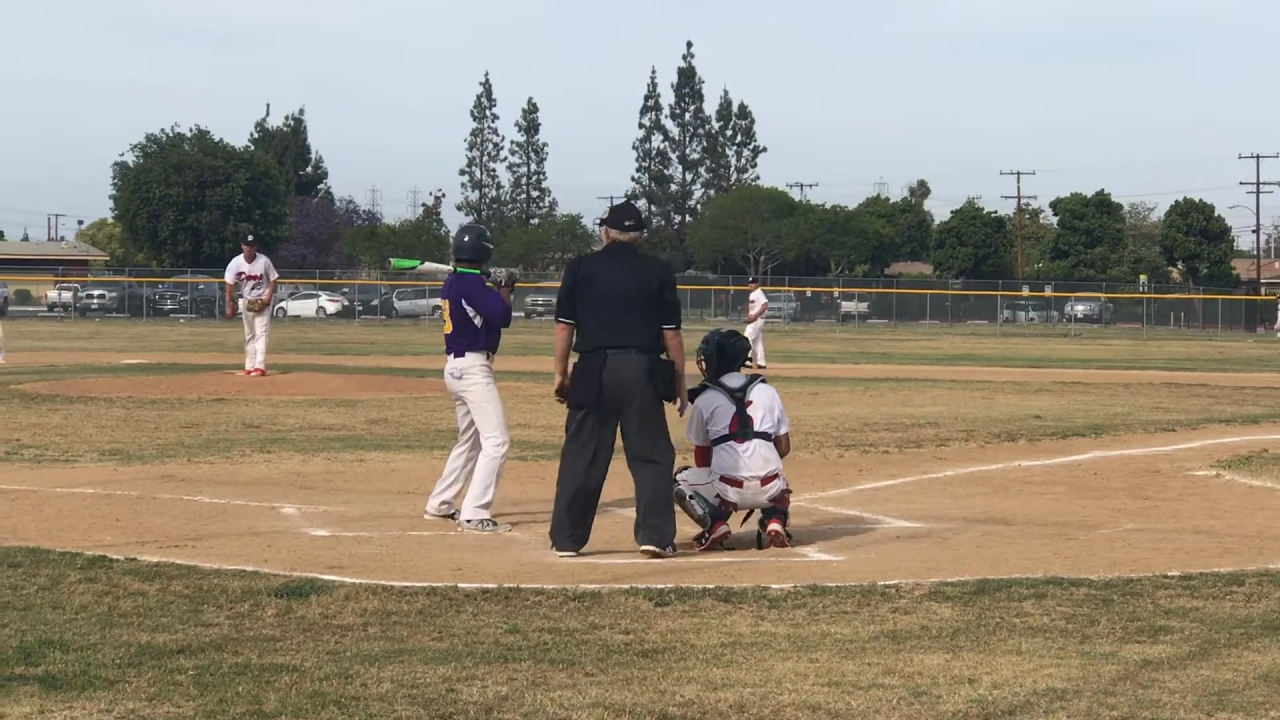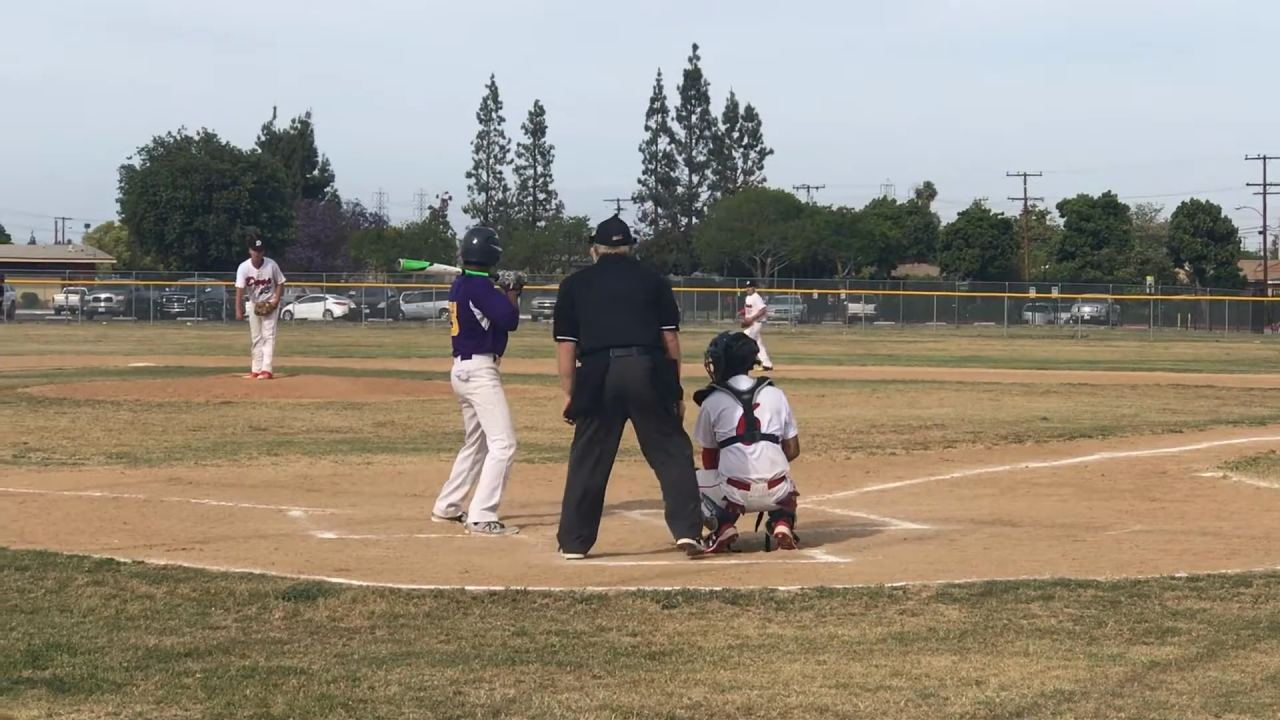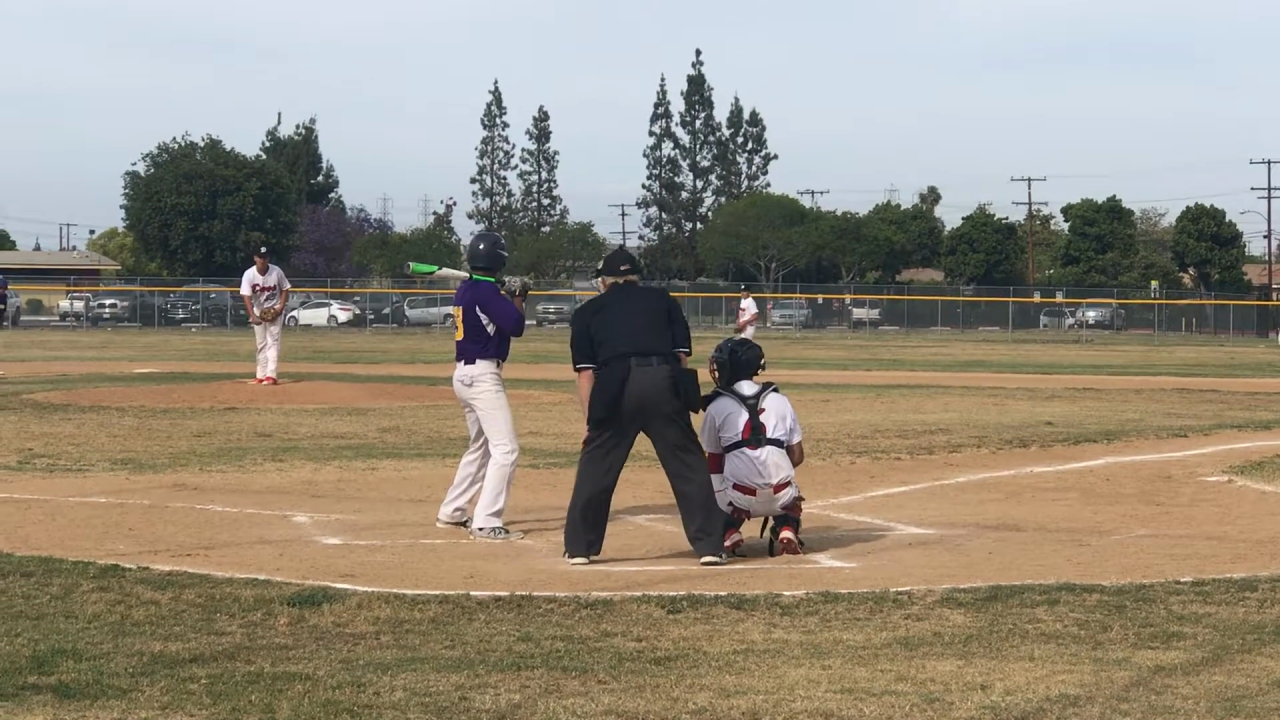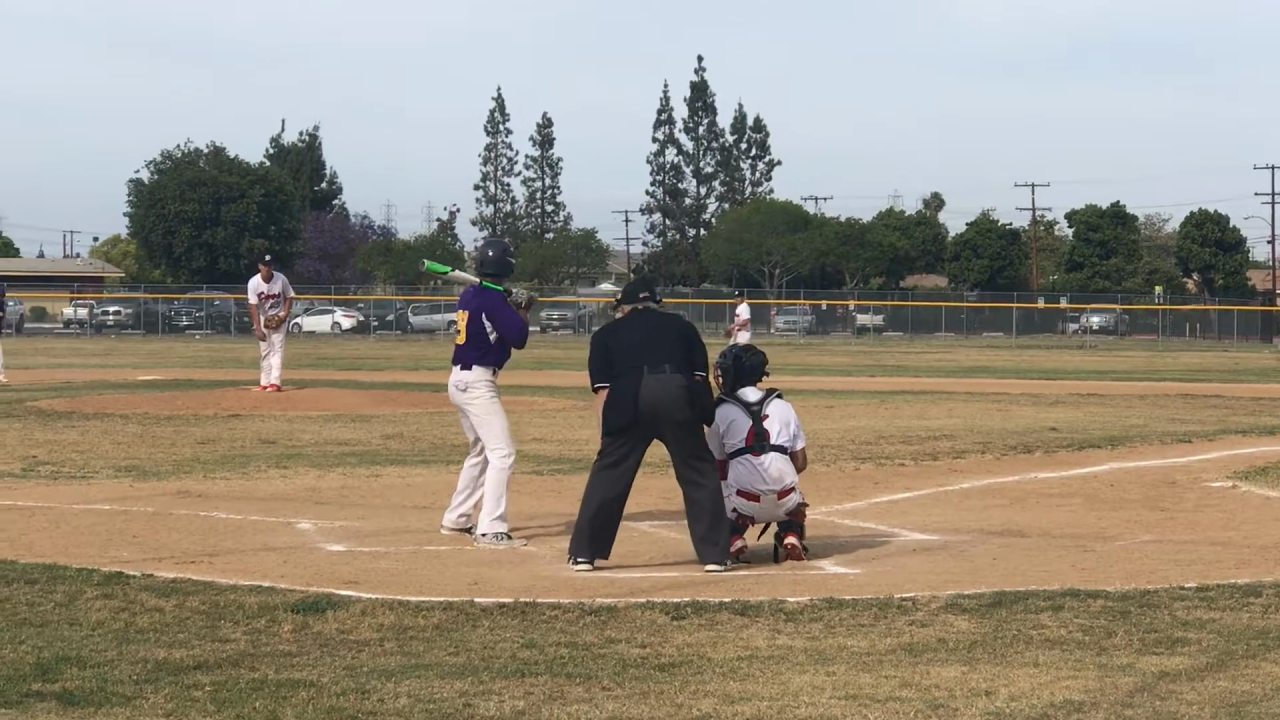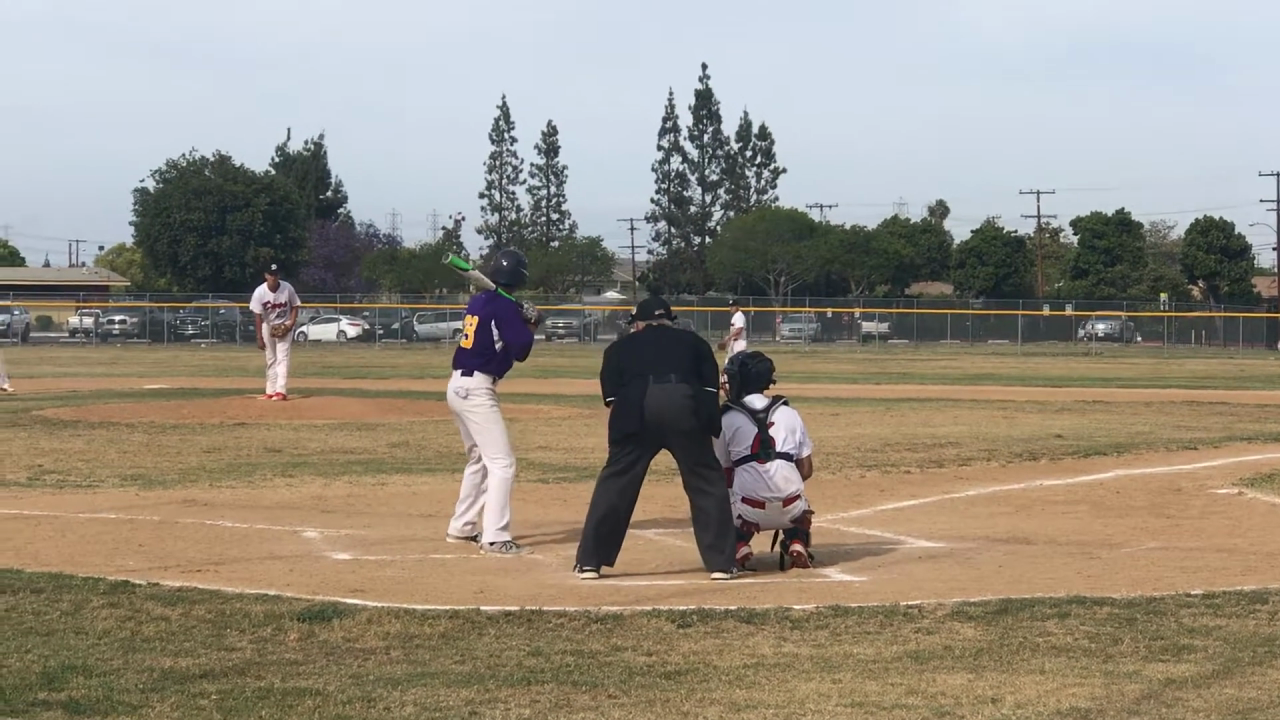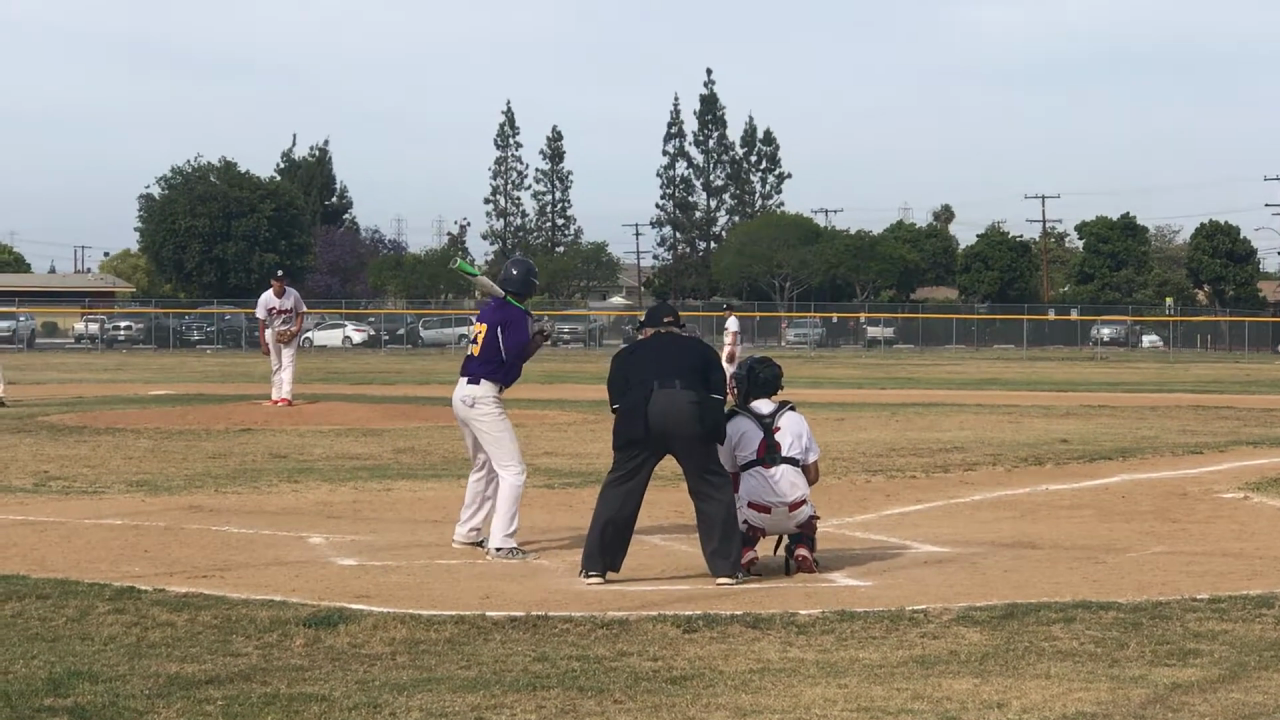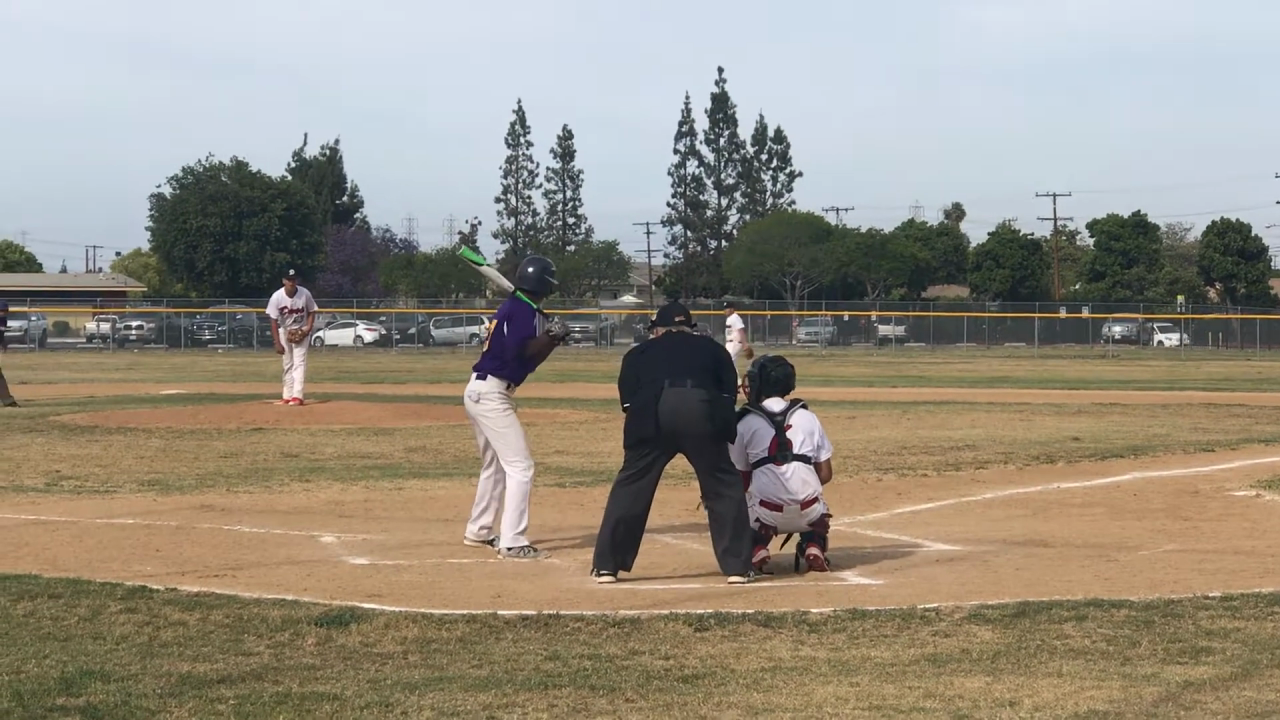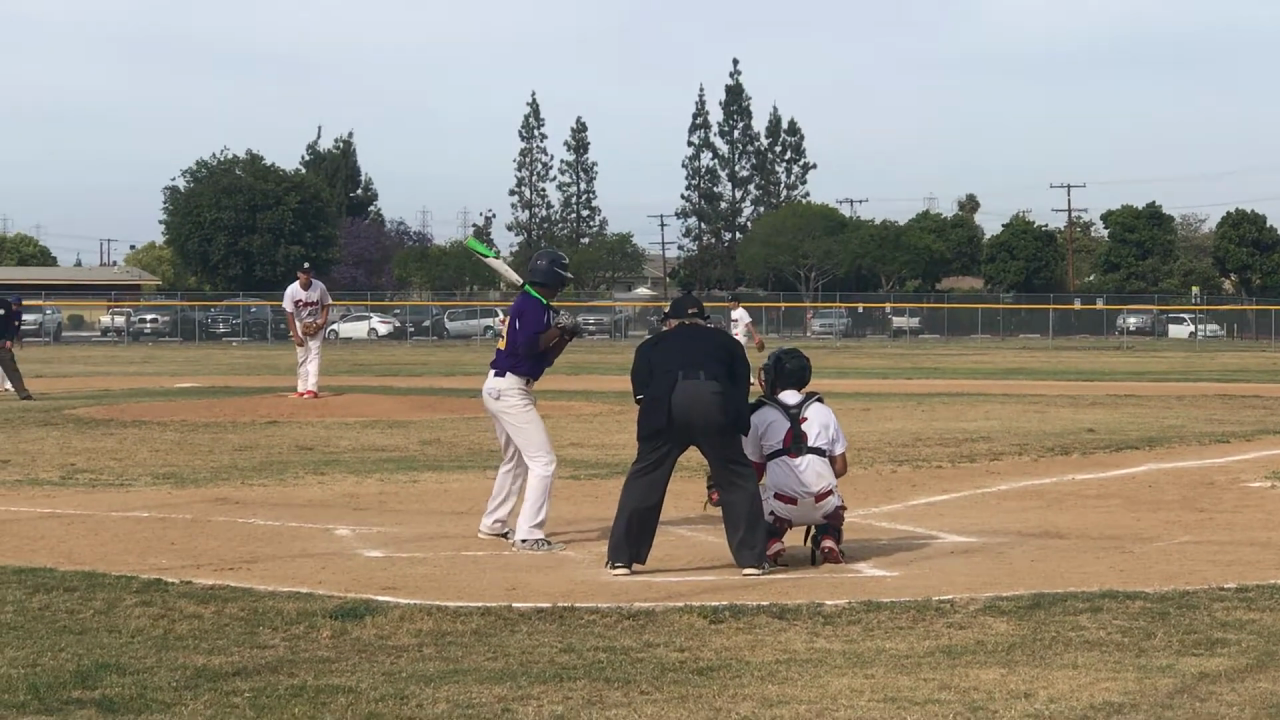
dt=0.2s
person 1, frame 1
left shoulder: (581, 267)
right shoulder: (657, 271)
left elbow: (564, 326)
right elbow: (671, 333)
left wrist: (561, 373)
right wrist: (680, 381)
left hip: (594, 371)
right hip: (642, 371)
left knee: (581, 457)
right knee: (652, 457)
left ankle: (566, 538)
right ankle: (655, 536)
person 1, frame 2
left shoulder: (575, 283)
right shoulder: (652, 279)
left elbow: (566, 344)
right elbow: (669, 336)
left wrist: (569, 393)
right wrist: (674, 387)
left hip: (597, 376)
right hip: (647, 371)
left knee: (587, 460)
right knee: (672, 452)
left ankle: (574, 541)
right ankle: (688, 530)
person 1, frame 3
left shoulder: (587, 311)
right shoulder: (663, 300)
left elbow: (586, 372)
right elbow: (682, 356)
left wrist: (590, 422)
right wrist: (682, 399)
left hip: (615, 387)
right hip: (664, 382)
left knee: (595, 467)
right knee: (688, 465)
left ankle: (579, 547)
right ankle: (709, 546)
person 1, frame 4
left shoulder: (606, 333)
right shoulder: (680, 325)
left elbow: (604, 390)
right elbow: (699, 376)
left wrist: (607, 438)
left hip: (629, 397)
right hip: (678, 391)
left knee: (607, 473)
right knee: (700, 473)
left ankle: (583, 553)
right ankle: (715, 555)
person 1, frame 5
left shoulder: (619, 347)
right shoulder: (693, 341)
left elbow: (614, 401)
right elbow: (710, 390)
left wrist: (620, 449)
left hip: (636, 406)
right hip: (686, 402)
left knee: (615, 481)
right knee: (708, 481)
left ankle: (589, 561)
right ankle: (721, 563)
person 1, frame 6
left shoulder: (627, 354)
right shoulder: (701, 349)
left elbow: (620, 407)
right elbow: (716, 399)
left wrist: (631, 455)
right wrist: (701, 446)
left hip: (641, 412)
right hip: (691, 408)
left knee: (619, 486)
right knee: (714, 486)
left ankle: (594, 566)
right ankle: (726, 568)
person 1, frame 7
left shoulder: (638, 353)
right shoulder: (713, 348)
left elbow: (630, 405)
right elbow: (728, 397)
left wrist: (642, 449)
right wrist: (711, 447)
left hip: (652, 411)
right hip: (701, 408)
left knee: (630, 485)
right knee: (725, 485)
left ankle: (606, 566)
right ankle: (737, 566)
person 1, frame 8
left shoulder: (651, 344)
right shoulder: (726, 341)
left elbow: (642, 395)
right elbow: (741, 389)
left wrist: (654, 434)
right wrist: (726, 433)
left hip: (666, 404)
right hip: (715, 400)
left knee: (644, 477)
right knee: (738, 478)
left ankle: (621, 558)
right ankle: (752, 559)
person 2, frame 1
left shoulder: (452, 282)
right shoulder: (472, 283)
right elbow: (503, 317)
left wrist: (495, 288)
right wrist: (504, 289)
left hip: (458, 366)
right hip: (473, 368)
left knee: (469, 441)
right knee: (496, 441)
left ankle: (439, 504)
right ankle: (474, 515)
person 2, frame 2
left shoulder: (460, 284)
right shoulder: (480, 285)
right elbow: (510, 320)
left wrist: (503, 291)
right wrist: (512, 292)
left hip: (464, 368)
right hip: (479, 370)
left knee: (476, 443)
right knee: (502, 444)
left ankle: (446, 507)
right ankle: (481, 517)
person 2, frame 3
left shoulder: (465, 289)
right shoulder: (486, 290)
right elbow: (516, 326)
left wrist: (508, 297)
right wrist: (517, 298)
left hip: (467, 373)
right hip: (482, 376)
left knee: (480, 448)
right knee: (505, 449)
left ankle: (451, 512)
right ankle: (486, 523)
person 2, frame 4
left shoulder: (469, 295)
right shoulder: (494, 298)
right elbow: (519, 339)
left wrist: (512, 306)
right wrist: (522, 310)
left hip: (462, 379)
right hip: (477, 382)
left knee: (480, 453)
right knee: (502, 454)
left ankle: (455, 519)
right ankle: (490, 530)
person 2, frame 5
left shoulder: (478, 301)
right shoulder: (505, 306)
right elbow: (520, 352)
left wrist: (521, 320)
right wrist: (531, 325)
left hip: (460, 386)
right hip: (477, 389)
left knee: (479, 460)
right knee: (502, 463)
left ankle: (461, 527)
right ankle: (495, 538)
person 2, frame 6
left shoulder: (489, 309)
right shoulder: (515, 314)
right elbow: (516, 355)
left wrist: (534, 336)
right wrist: (539, 337)
left hip: (464, 393)
right hip: (483, 397)
left knee: (484, 467)
right knee: (512, 470)
left ankle: (466, 533)
right ankle: (501, 544)
person 2, frame 7
left shoulder: (512, 306)
right shoulder: (524, 310)
left elbow: (528, 361)
right elbow: (517, 351)
left wrist: (553, 341)
right wrist: (548, 336)
left hip: (479, 391)
right hip: (491, 394)
left knee: (494, 465)
right knee: (520, 467)
left ankle: (478, 531)
right ankle: (513, 543)
person 2, frame 8
left shoulder: (528, 303)
right shoulder: (534, 305)
left elbow: (545, 358)
right elbow: (527, 347)
left wrist: (566, 336)
right wrist: (557, 329)
left hip: (498, 387)
right hip: (511, 390)
left knee: (515, 460)
right knee: (543, 461)
left ankle: (493, 524)
right ankle: (528, 535)
person 3, frame 1
left shoulder: (704, 399)
right shoulder: (768, 391)
left elbow: (701, 457)
right elbow: (783, 448)
left hip: (727, 491)
right hip: (767, 490)
left knee: (681, 480)
left ankle: (714, 524)
right ankle: (774, 522)
person 3, frame 2
left shoulder: (712, 401)
right shoulder: (776, 394)
left elbow: (710, 460)
right elbow: (792, 450)
left hip: (735, 493)
right hip: (775, 492)
left ankle: (722, 527)
right ankle: (782, 525)
person 3, frame 3
left shoulder: (717, 406)
right shoulder: (780, 400)
left elbow: (714, 464)
right elbow: (797, 457)
left hip: (740, 498)
right hip: (781, 497)
left ankle: (728, 533)
right ankle: (788, 530)
person 3, frame 4
left shoulder: (722, 413)
right shoulder: (784, 406)
left elbow: (719, 470)
right elbow: (800, 463)
left hip: (744, 504)
right hip: (784, 503)
left ankle: (732, 539)
right ankle: (792, 538)
person 3, frame 5
left shoulder: (727, 420)
right shoulder: (790, 414)
left elbow: (724, 477)
right elbow: (806, 470)
left hip: (749, 512)
right hip: (790, 511)
left ankle: (737, 546)
right ankle: (797, 545)
person 3, frame 6
left shoulder: (734, 425)
right shoulder: (797, 419)
left elbow: (730, 482)
right elbow: (812, 476)
left hip: (755, 517)
right hip: (796, 516)
left ankle: (743, 551)
right ankle: (803, 550)
person 3, frame 7
left shoulder: (745, 423)
right shoulder: (809, 417)
left elbow: (741, 482)
right elbow: (825, 474)
left hip: (766, 515)
right hip: (809, 514)
left ankle: (756, 550)
right ankle: (814, 548)
person 3, frame 8
left shoulder: (760, 416)
right shoulder: (824, 411)
left elbow: (753, 473)
right elbow: (840, 468)
left hip: (781, 507)
right hip: (823, 507)
left ankle: (770, 542)
right ankle: (828, 540)
